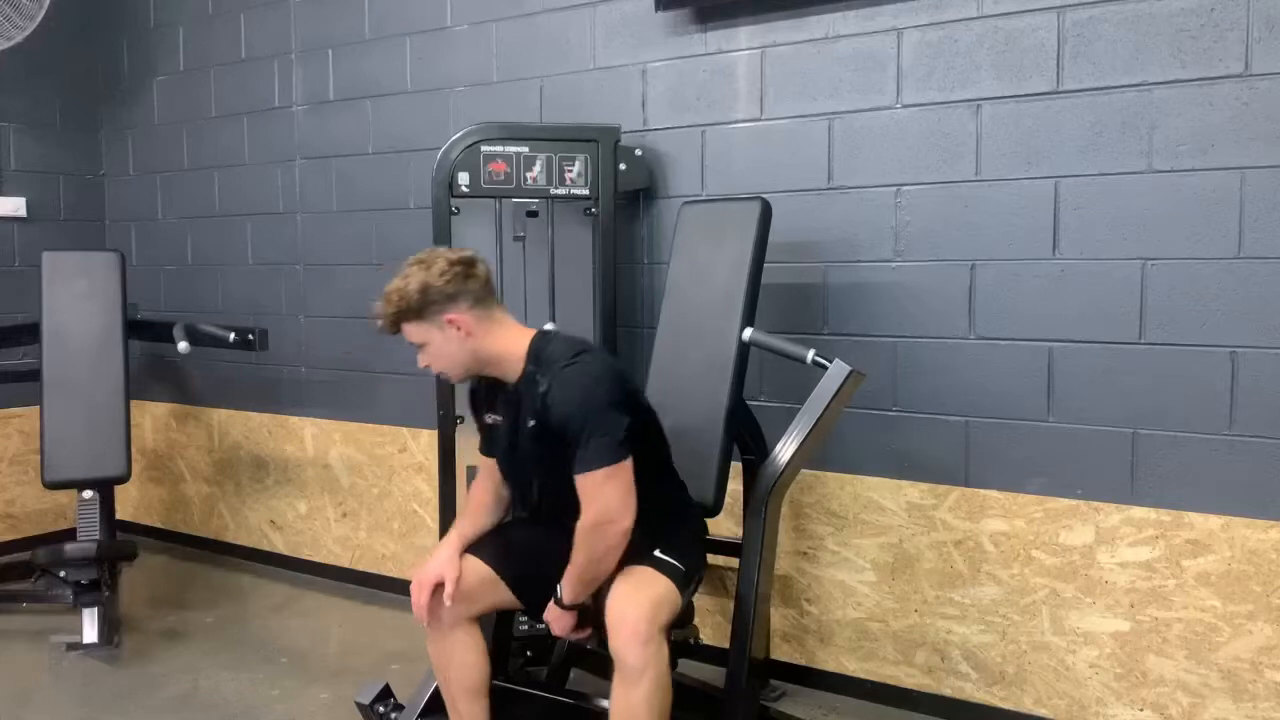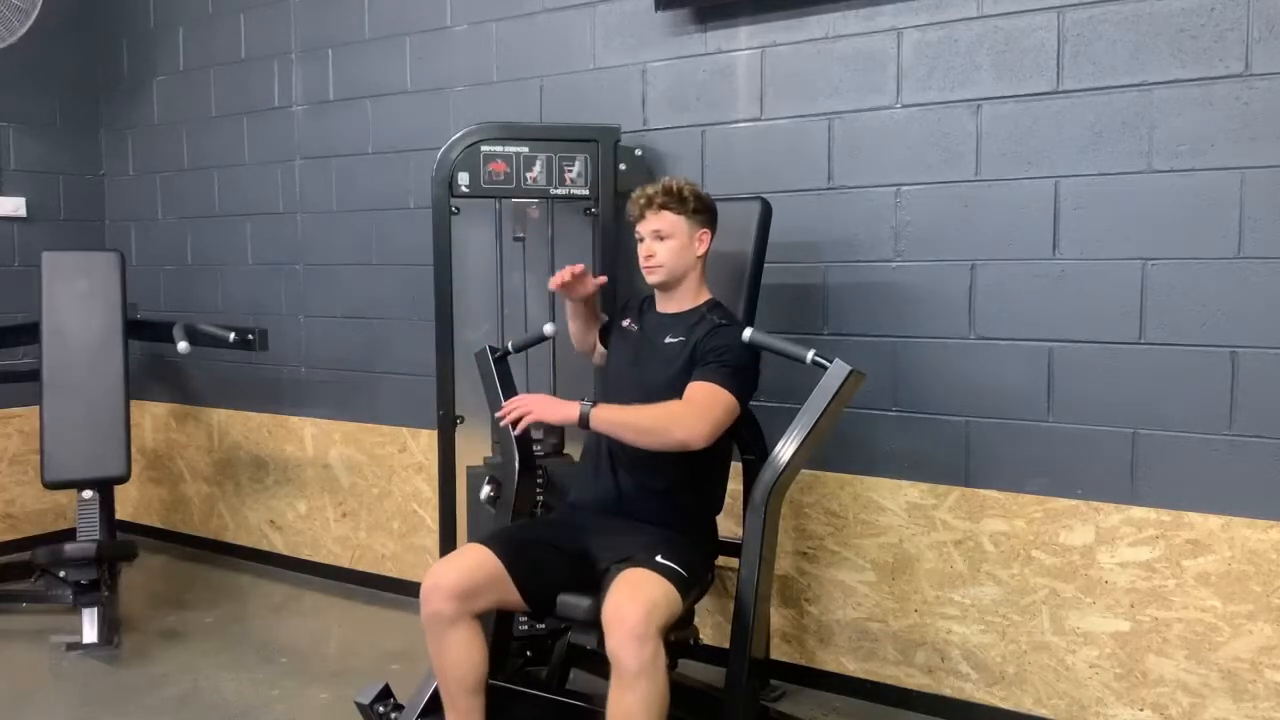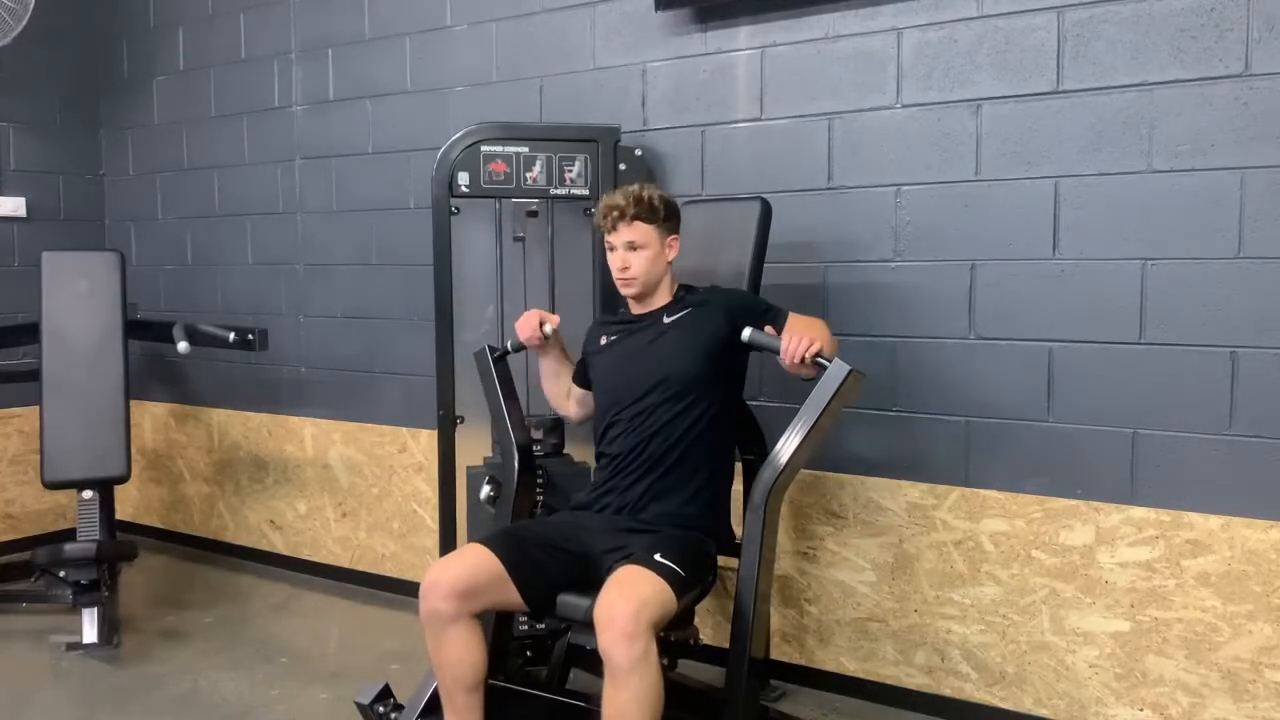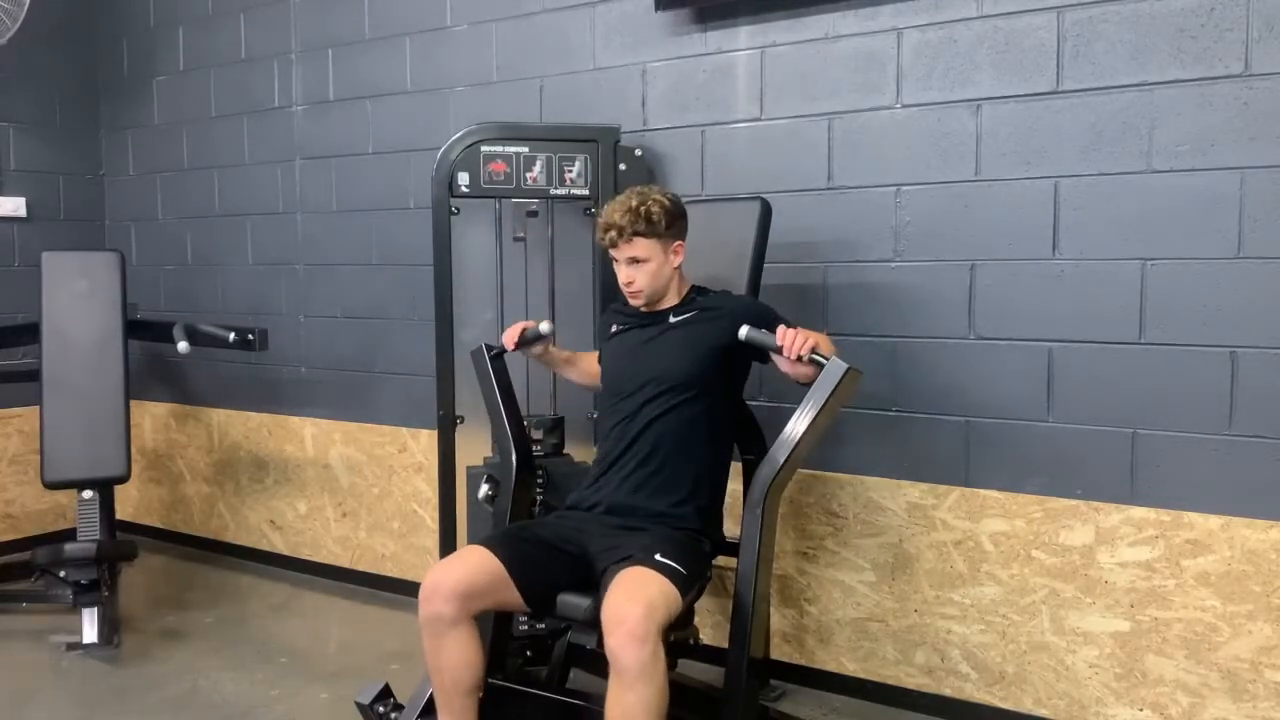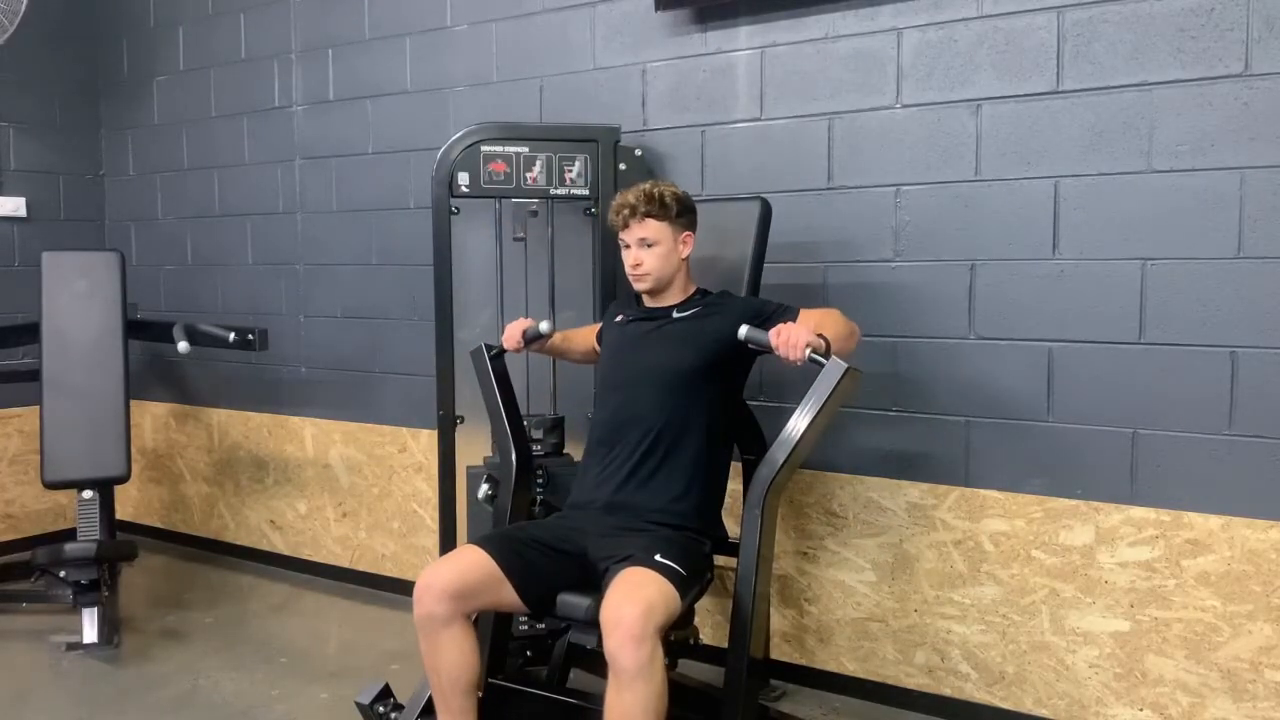
dt=1s
person 1, frame 1
left shoulder: (579, 381)
right shoulder: (489, 386)
left elbow: (611, 520)
right elbow: (494, 483)
left wrist: (570, 601)
right wrist: (451, 546)
left hip: (656, 534)
left knee: (630, 627)
right knee: (442, 599)
person 1, frame 2
left shoulder: (724, 338)
right shoulder: (633, 313)
left elbow: (692, 427)
right elbow: (588, 344)
left wrist: (575, 411)
right wrist: (575, 299)
left hip: (667, 531)
right hip: (586, 516)
left knee: (629, 622)
right knee: (443, 589)
person 1, frame 3
left shoulder: (717, 312)
right shoulder: (603, 333)
left elbow: (810, 339)
left wrist: (808, 341)
right wrist: (546, 347)
left hip: (672, 533)
right hip: (589, 521)
left knee: (621, 619)
right knee: (442, 589)
person 1, frame 4
left shoulder: (726, 315)
right shoulder: (616, 319)
left elbow: (816, 356)
left wrist: (806, 351)
right wrist: (543, 353)
left hip: (666, 530)
right hip: (583, 518)
left knee: (628, 622)
right knee: (441, 591)
person 1, frame 5
left shoulder: (726, 316)
right shoulder: (622, 314)
left elbow: (844, 329)
left wrist: (811, 337)
right wrist: (541, 340)
left hip: (664, 532)
right hip: (579, 521)
left knee: (628, 624)
right knee: (436, 591)
